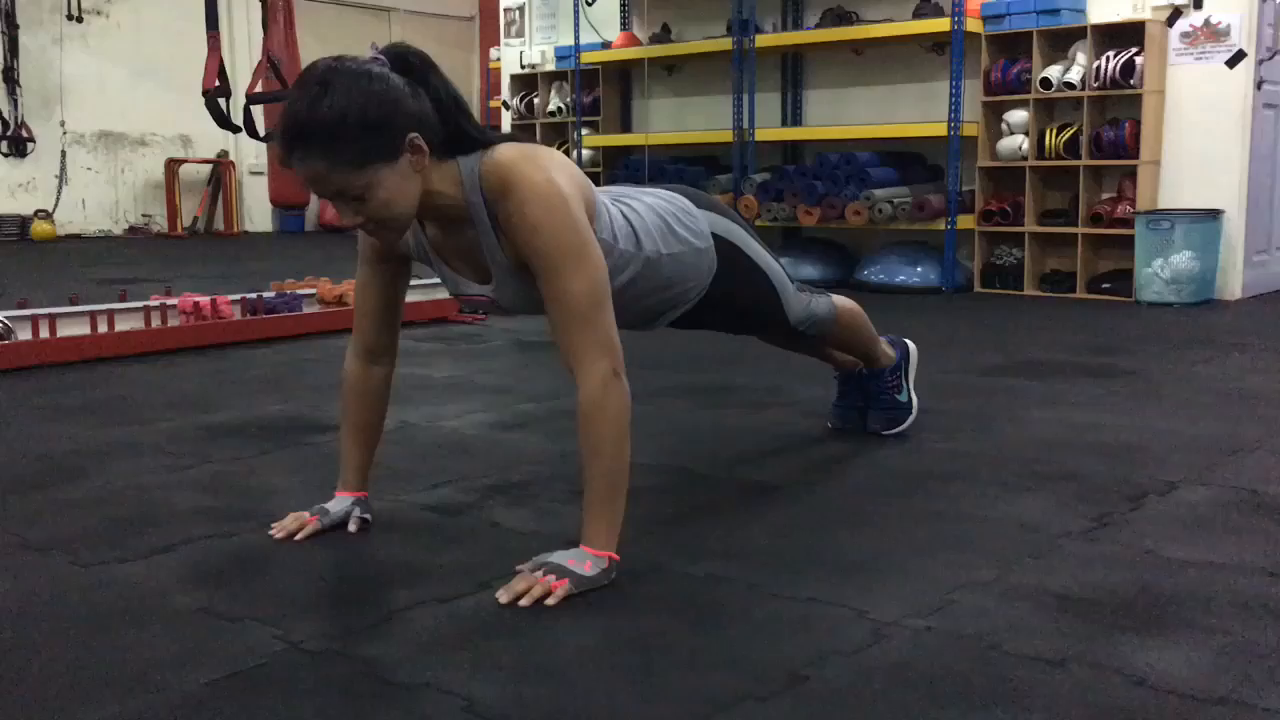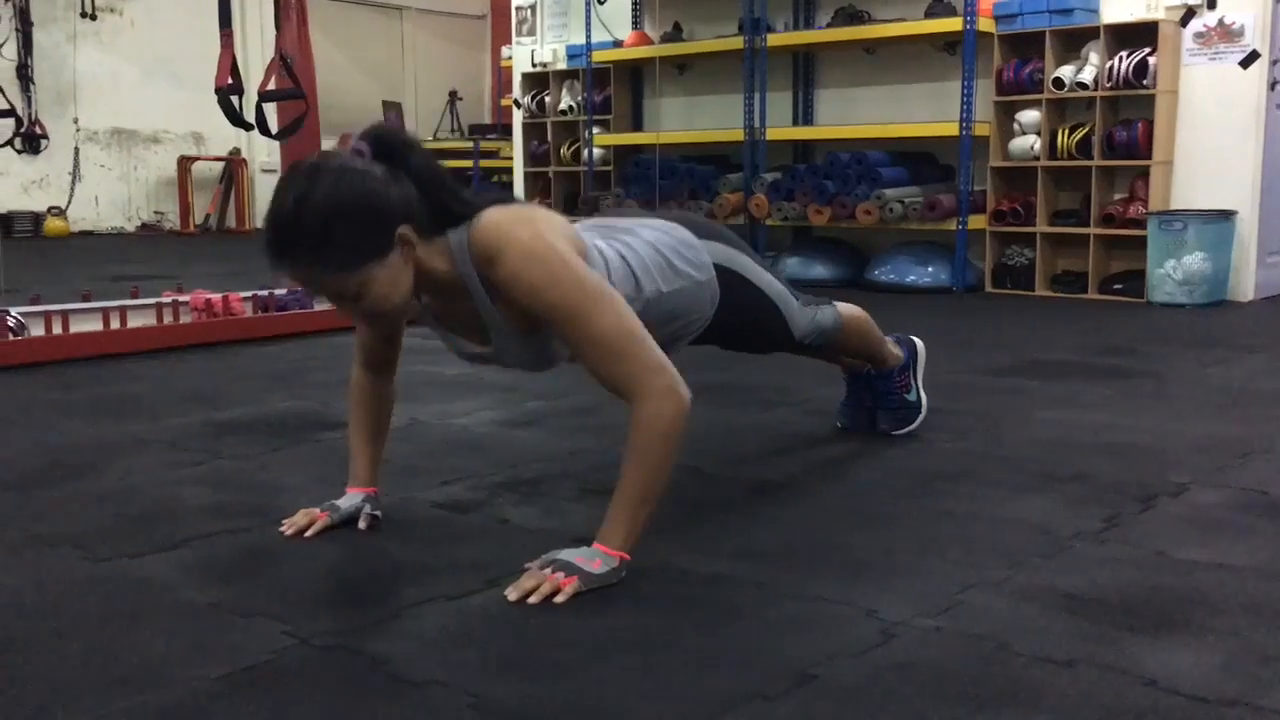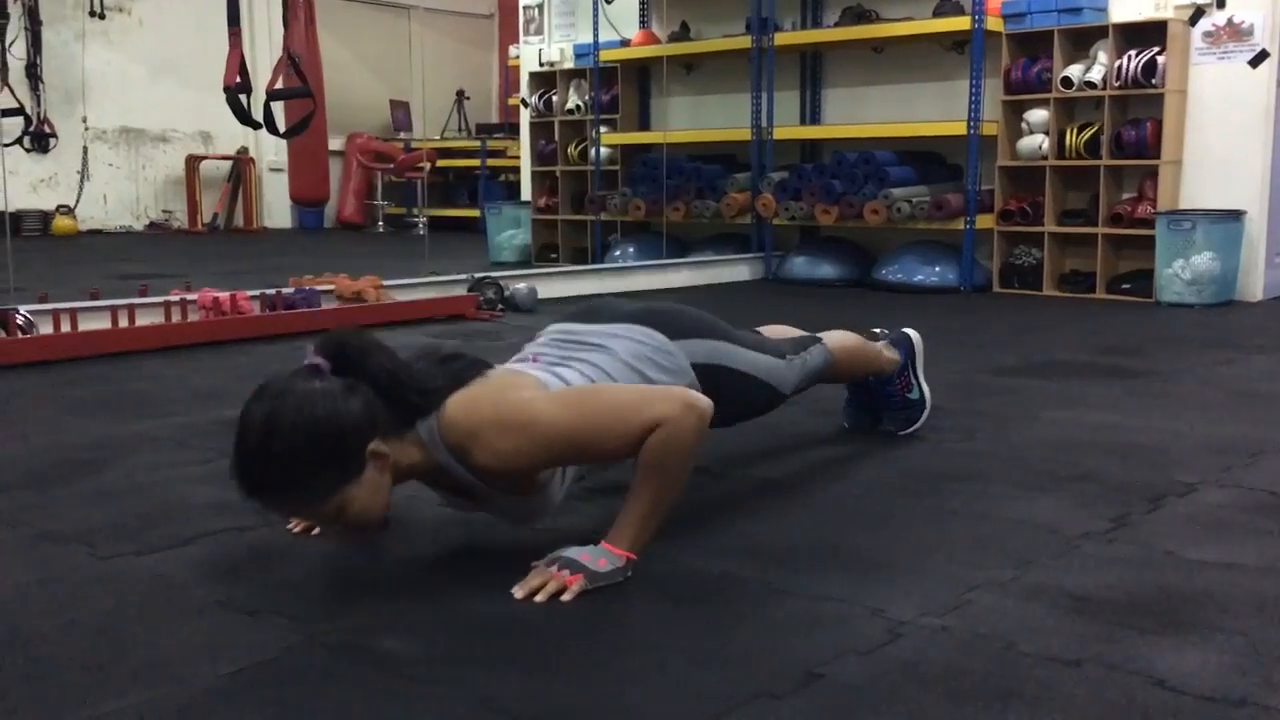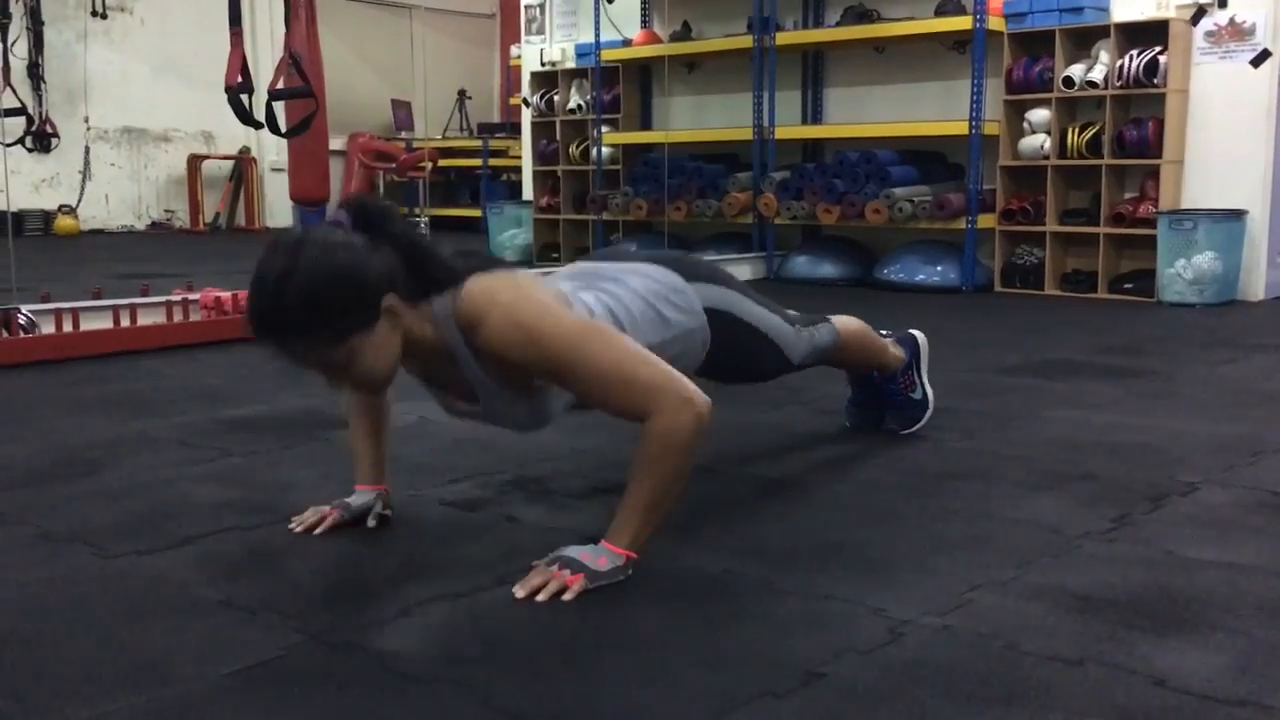
dt=0.4s
person 1, frame 1
left shoulder: (527, 188)
right shoulder: (391, 211)
left elbow: (600, 373)
right elbow: (369, 356)
left wrist: (596, 552)
right wrist: (349, 494)
left hip: (695, 247)
right hip: (638, 279)
left knee: (798, 317)
right knee: (779, 331)
left ankle: (887, 361)
right ankle: (853, 373)
person 1, frame 2
left shoulder: (517, 257)
right shoulder: (393, 260)
left elbow: (662, 395)
right elbow: (374, 369)
left wrist: (609, 549)
right wrist: (361, 487)
left hip: (693, 271)
right hip: (614, 250)
left knee: (806, 327)
right knee: (796, 339)
left ankle: (892, 365)
right ankle: (866, 383)
person 1, frame 3
left shoulder: (486, 434)
right shoulder: (378, 406)
left elbow: (689, 410)
left wrist: (616, 551)
right wrist: (352, 501)
left hip: (671, 361)
right hip: (587, 341)
left knee: (792, 366)
right knee: (763, 348)
left ankle: (891, 355)
right ankle: (874, 359)
person 1, frame 4
left shoulder: (502, 318)
right shoulder: (381, 305)
left elbow: (684, 407)
right elbow: (369, 392)
left wrist: (617, 550)
right wrist: (368, 486)
left hip: (684, 311)
right hip: (609, 291)
left knee: (806, 346)
right knee: (793, 352)
left ankle: (896, 354)
right ankle: (864, 389)
